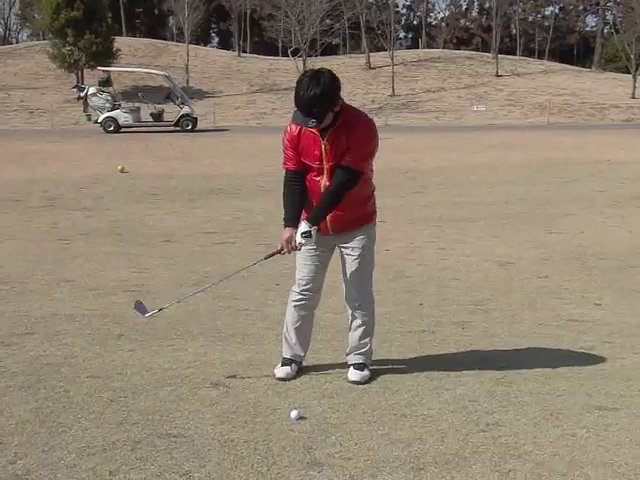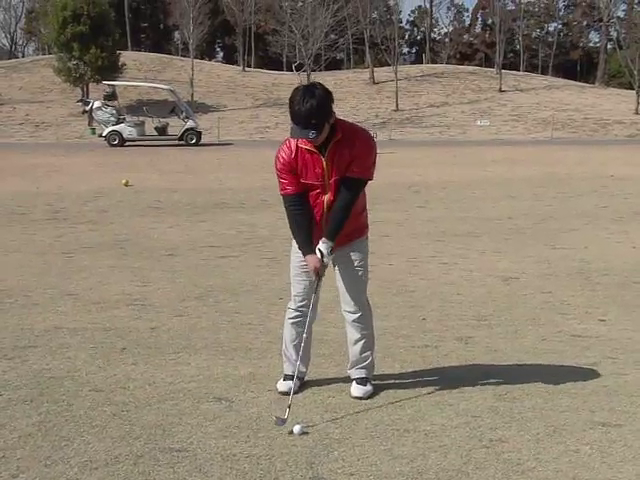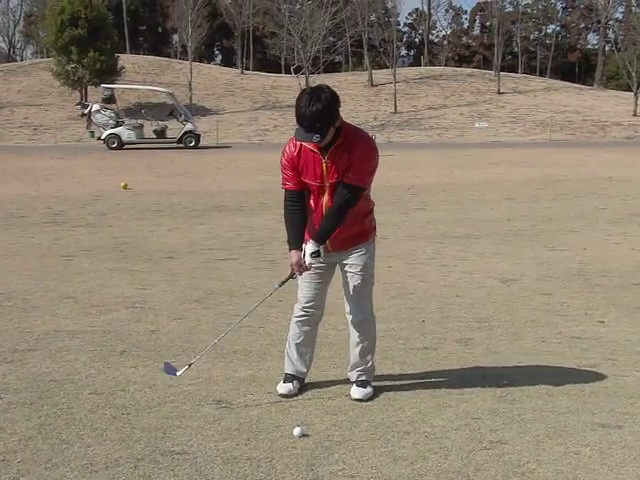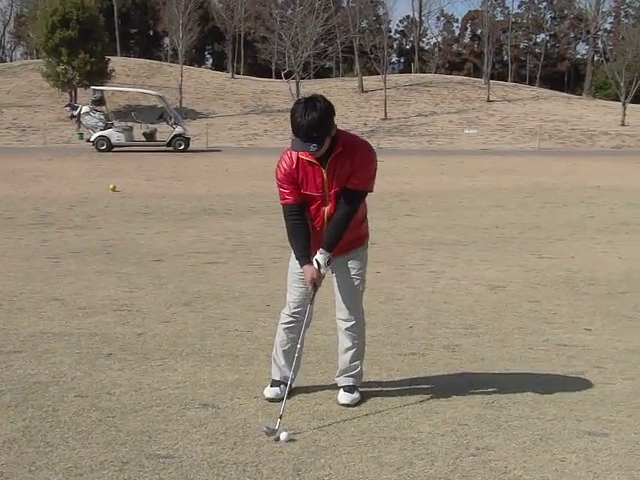
dt=0.7s
person 1, frame 1
left shoulder: (362, 128)
right shoulder: (295, 130)
left elbow: (343, 183)
right elbow: (294, 180)
left wrist: (310, 223)
right wrist: (290, 225)
left hip: (356, 225)
right hip: (311, 224)
left knee: (358, 294)
right knee: (303, 292)
left ankle: (359, 358)
right ankle: (292, 355)
person 1, frame 2
left shoulder: (360, 140)
right shoulder: (287, 152)
left elbow: (348, 195)
right elbow: (295, 205)
left wrist: (327, 242)
right wrist: (309, 251)
left hip: (349, 238)
right hip: (307, 241)
left knee: (356, 306)
right knee: (298, 306)
left ankle: (361, 372)
right ankle: (293, 371)
person 1, frame 3
left shoulder: (362, 146)
right shoulder: (293, 150)
left elbow: (345, 201)
right elbow: (294, 202)
left wrist: (316, 244)
right wrist: (295, 247)
left hip: (356, 242)
right hip: (312, 242)
left knee: (359, 310)
right knee: (306, 308)
left ankle: (361, 375)
right ankle: (294, 372)
person 1, frame 4
left shoulder: (361, 152)
right shoulder: (288, 162)
left elbow: (348, 208)
right elbow: (294, 216)
left wrist: (325, 253)
right wrist: (305, 261)
left hip: (349, 247)
right hip: (307, 248)
left knee: (350, 316)
right knee: (293, 313)
left ankle: (349, 380)
right ankle: (281, 376)
